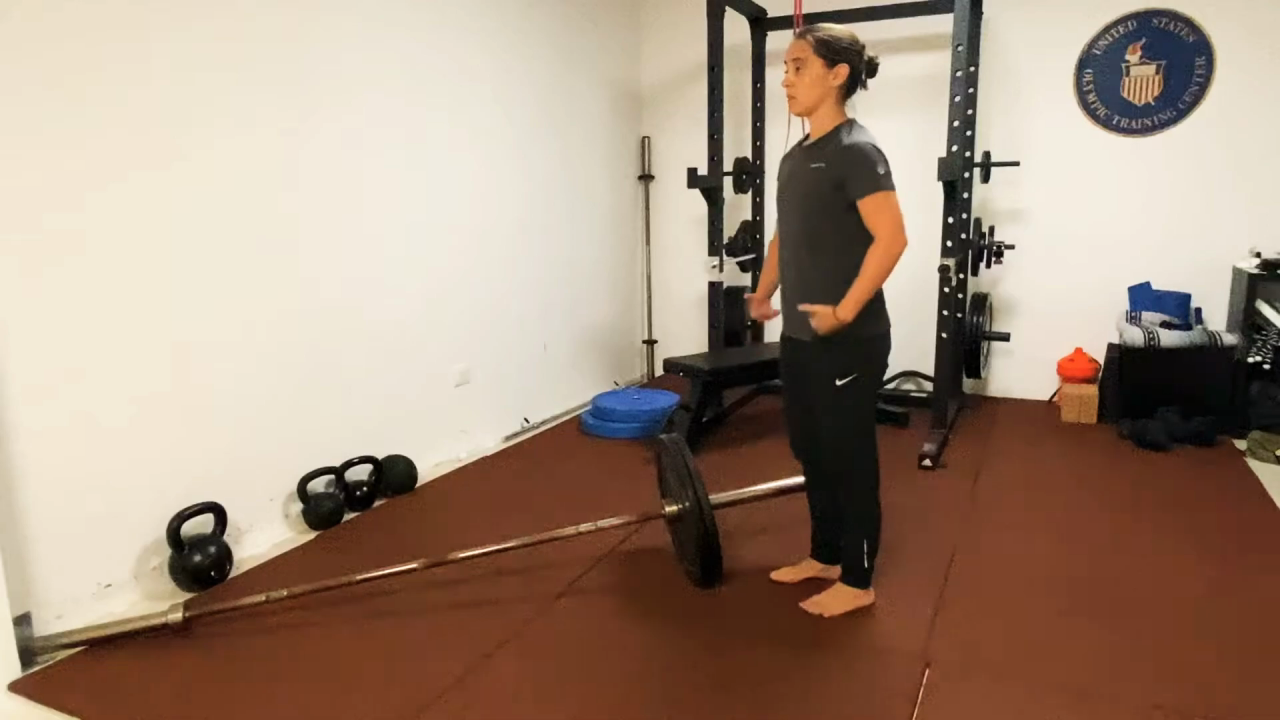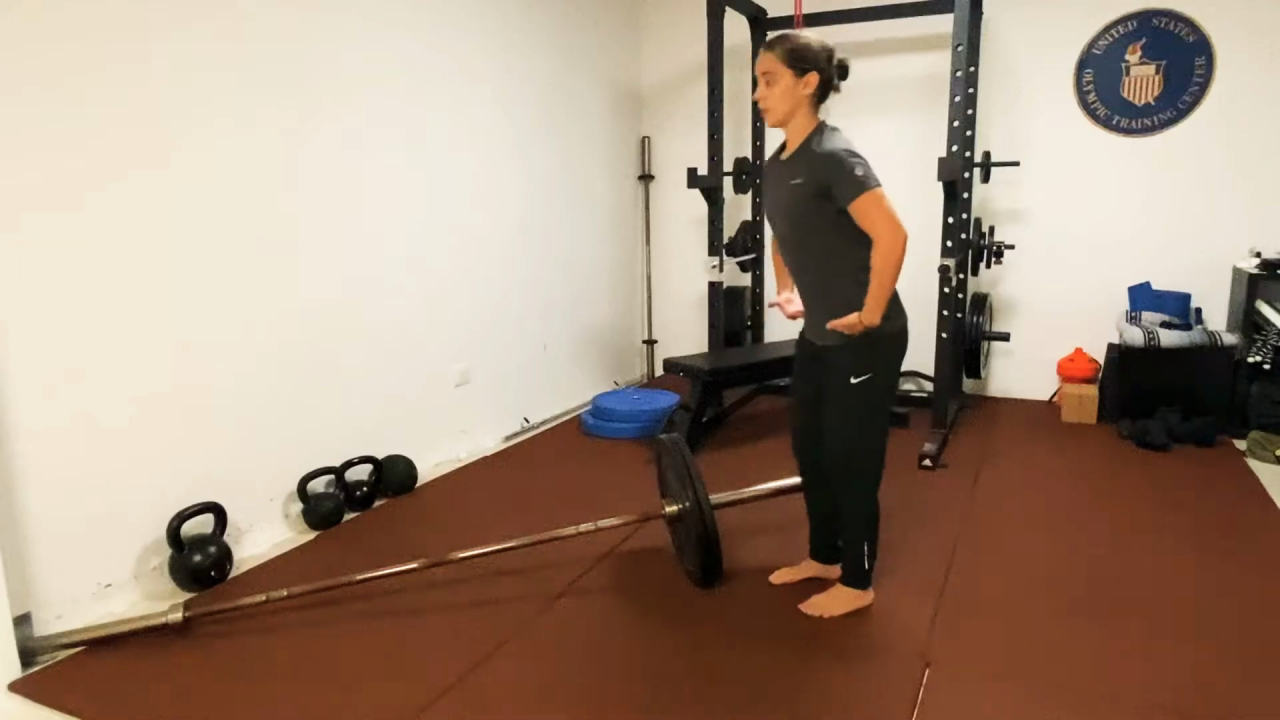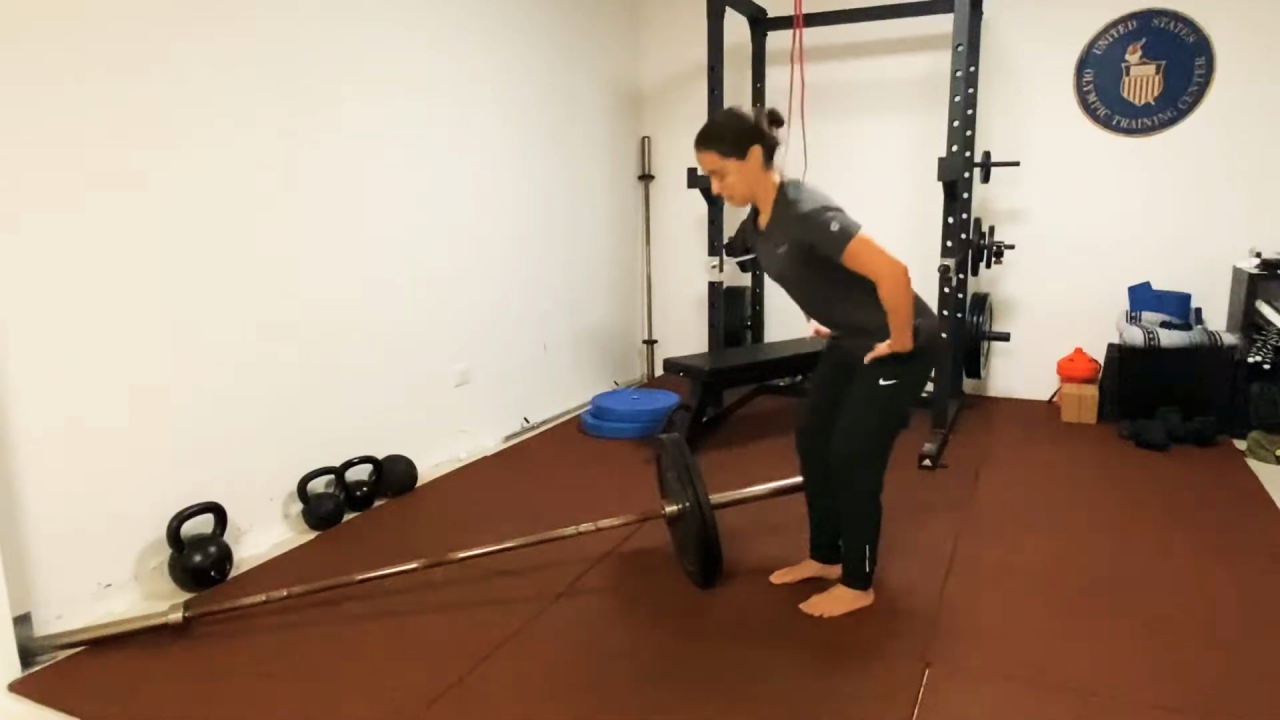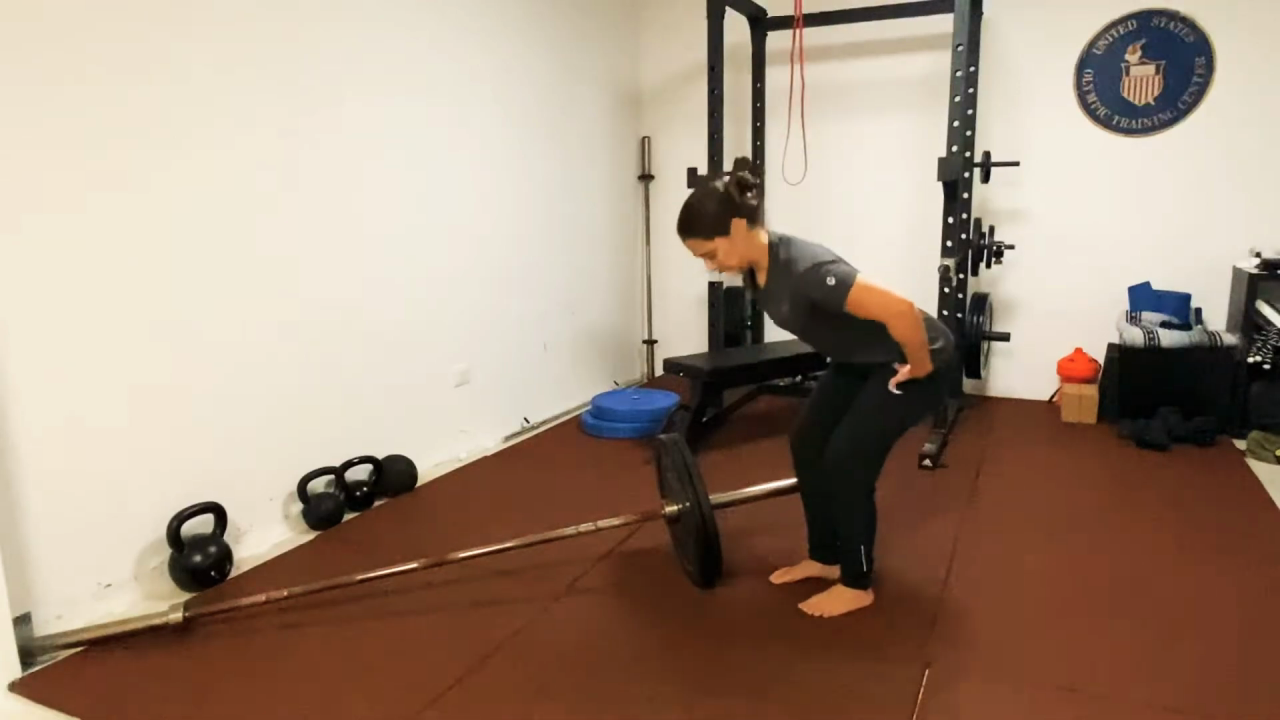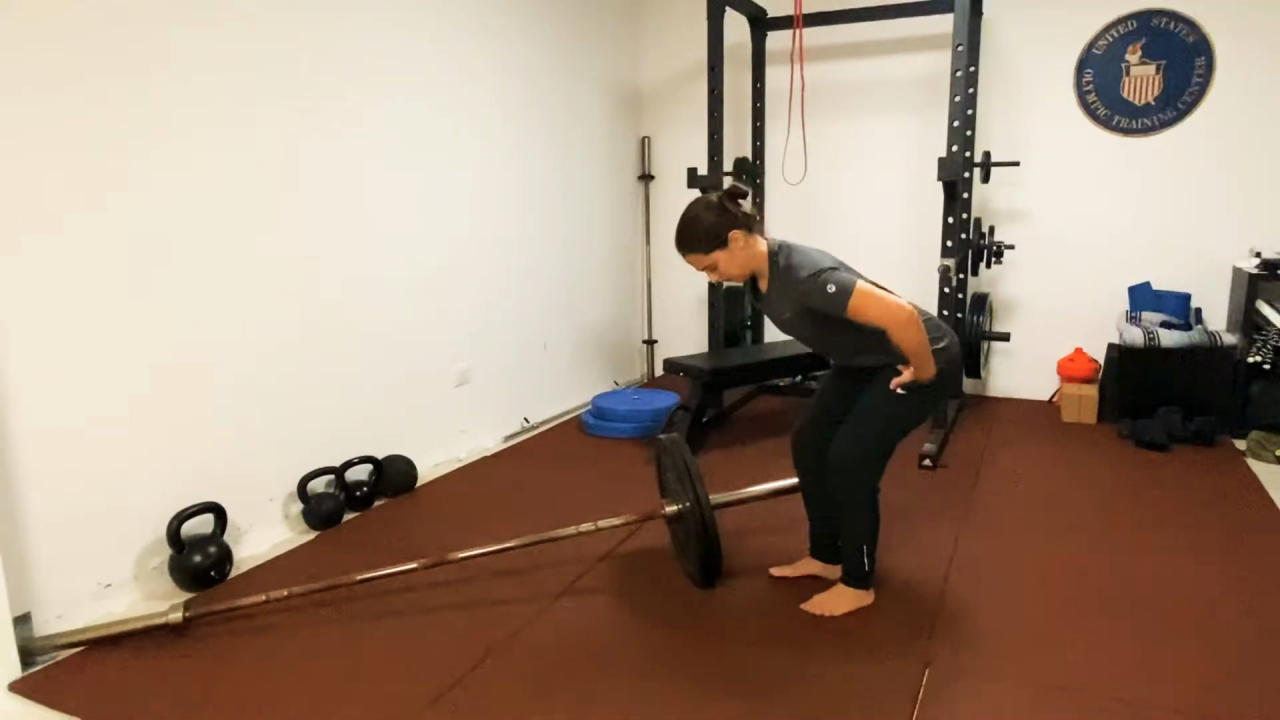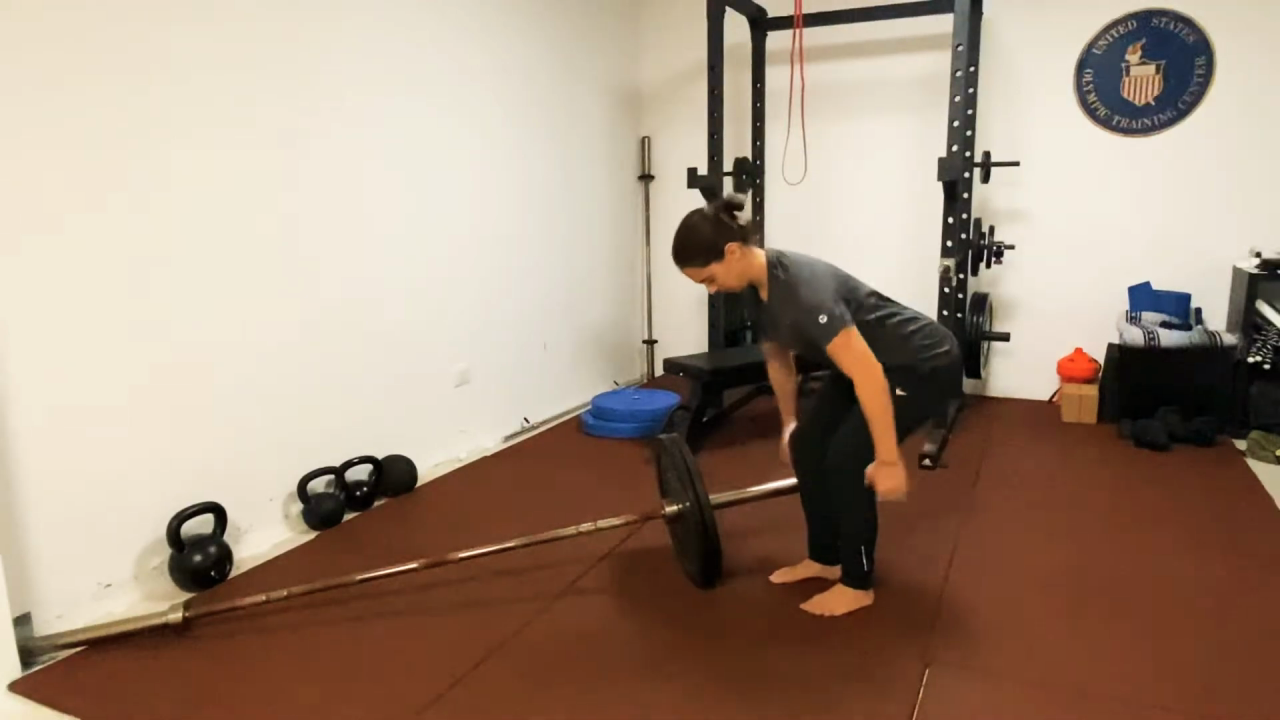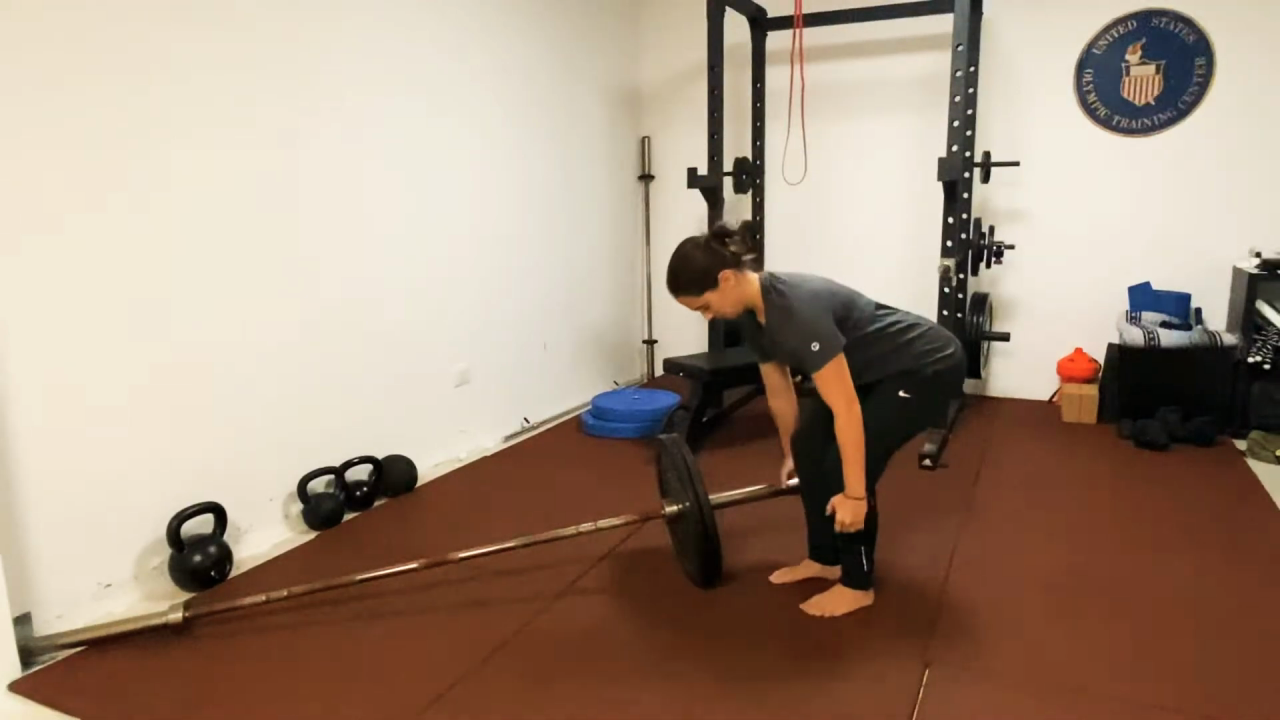
dt=0.3s
person 1, frame 1
left shoulder: (855, 152)
right shoulder: (796, 156)
left elbow: (890, 239)
left wrist: (846, 310)
right wrist: (764, 292)
left hip: (848, 341)
right hip: (800, 336)
left knee: (848, 457)
right knee: (811, 452)
left ankle: (857, 582)
right ankle: (824, 556)
person 1, frame 2
left shoulder: (834, 157)
right shoulder: (775, 165)
left elbow: (891, 237)
left wrist: (871, 315)
right wrist: (786, 289)
left hip: (863, 340)
right hip: (818, 336)
left knee: (851, 456)
right knee: (810, 450)
left ankle: (857, 582)
right ankle: (823, 557)
person 1, frame 3
left shoulder: (807, 214)
right shoulder: (756, 223)
left elbow: (892, 272)
left wrist: (902, 342)
right wrist: (821, 320)
left hip: (894, 343)
right hip: (850, 340)
left knee: (853, 455)
right knee: (813, 441)
left ankle: (857, 583)
right ankle: (825, 557)
person 1, frame 4
left shoulder: (802, 269)
right shoulder: (757, 271)
left elbow: (900, 310)
left wrist: (921, 366)
left hip: (910, 359)
right hip: (859, 359)
left knee: (846, 457)
right knee: (807, 444)
left ankle: (856, 584)
right ankle: (824, 558)
person 1, frame 5
left shoulder: (803, 274)
right shoulder: (759, 277)
left elbow: (901, 315)
left wrist: (922, 371)
right wrist: (828, 349)
left hip: (923, 356)
right hip: (865, 359)
left knee: (850, 457)
right knee: (809, 445)
left ankle: (858, 585)
right ankle: (825, 557)
person 1, frame 6
left shoulder: (801, 287)
right shoulder: (758, 287)
left elbow: (868, 374)
right elbow: (777, 356)
left wrist: (888, 460)
right wrist: (788, 423)
left hip: (925, 362)
right hip: (871, 359)
left knee: (847, 459)
right knee: (807, 446)
left ankle: (858, 585)
right ankle: (824, 559)
person 1, frame 7
left shoulder: (797, 309)
right shoulder: (753, 314)
left elbow: (846, 409)
right elbow: (778, 389)
left wrist: (854, 494)
right wrist: (790, 455)
left hip: (929, 367)
right hip: (877, 368)
left knee: (843, 461)
right knee: (810, 447)
left ankle: (857, 585)
right ankle: (824, 559)
